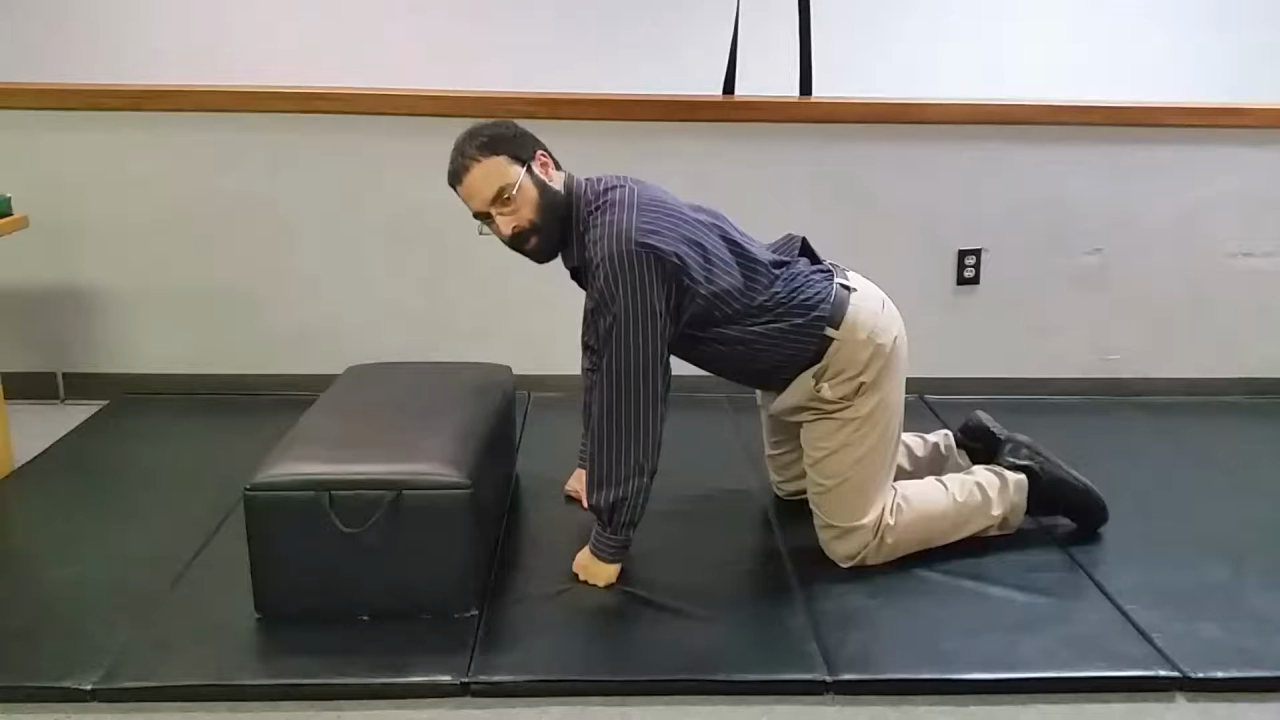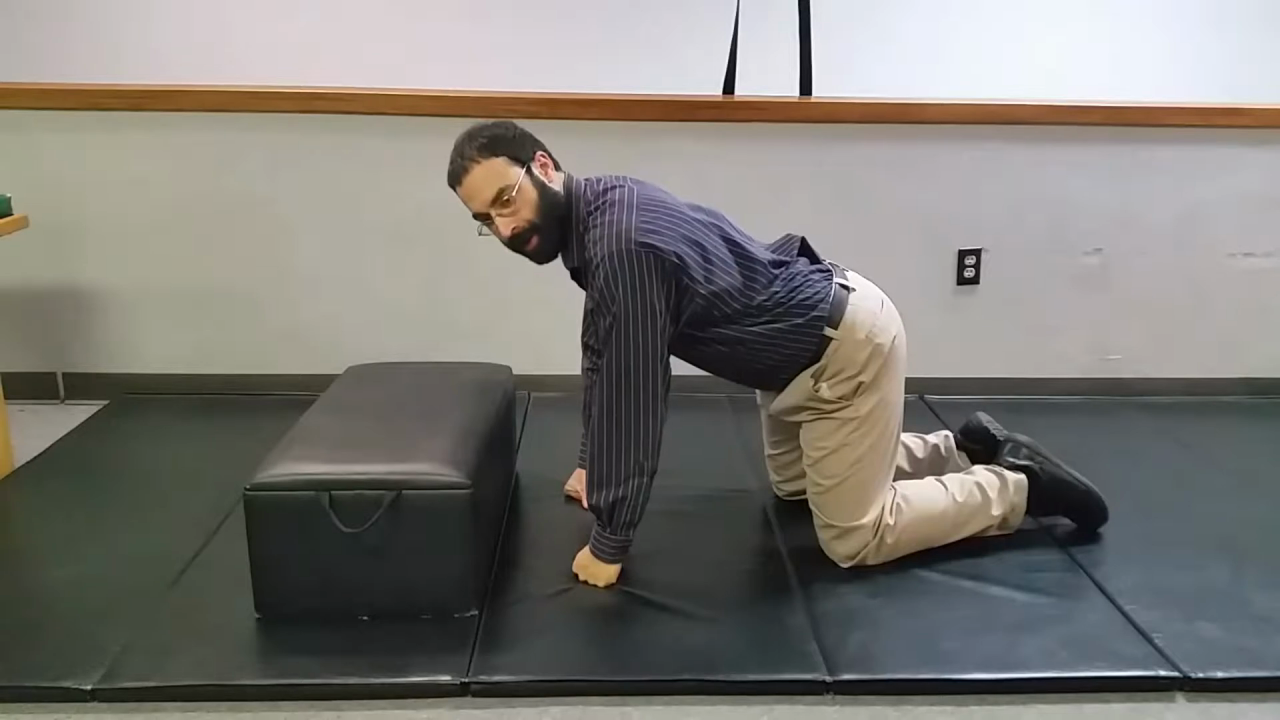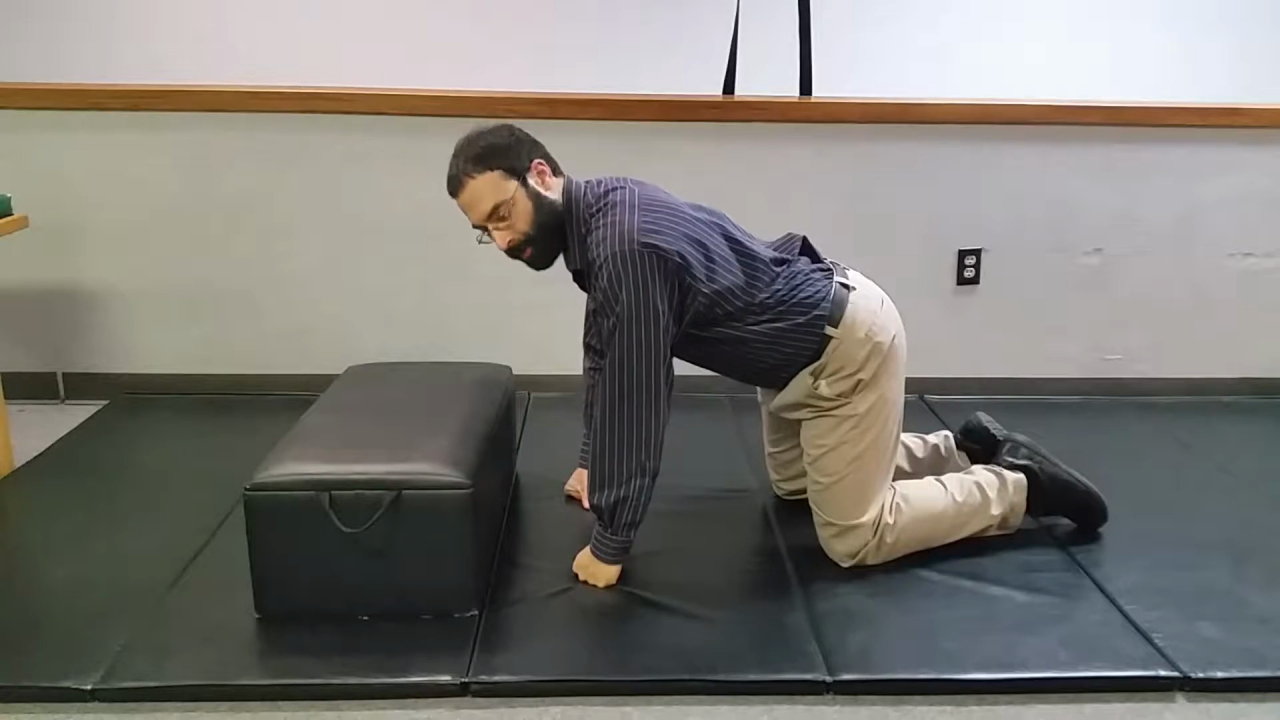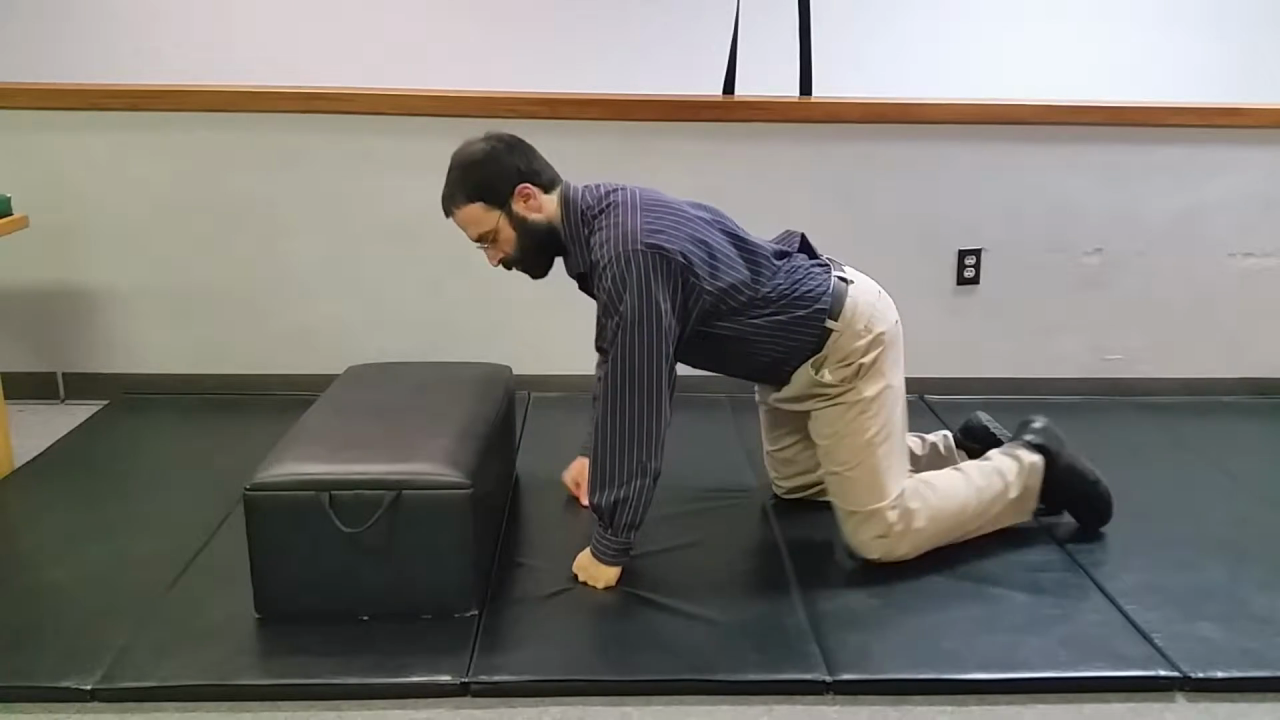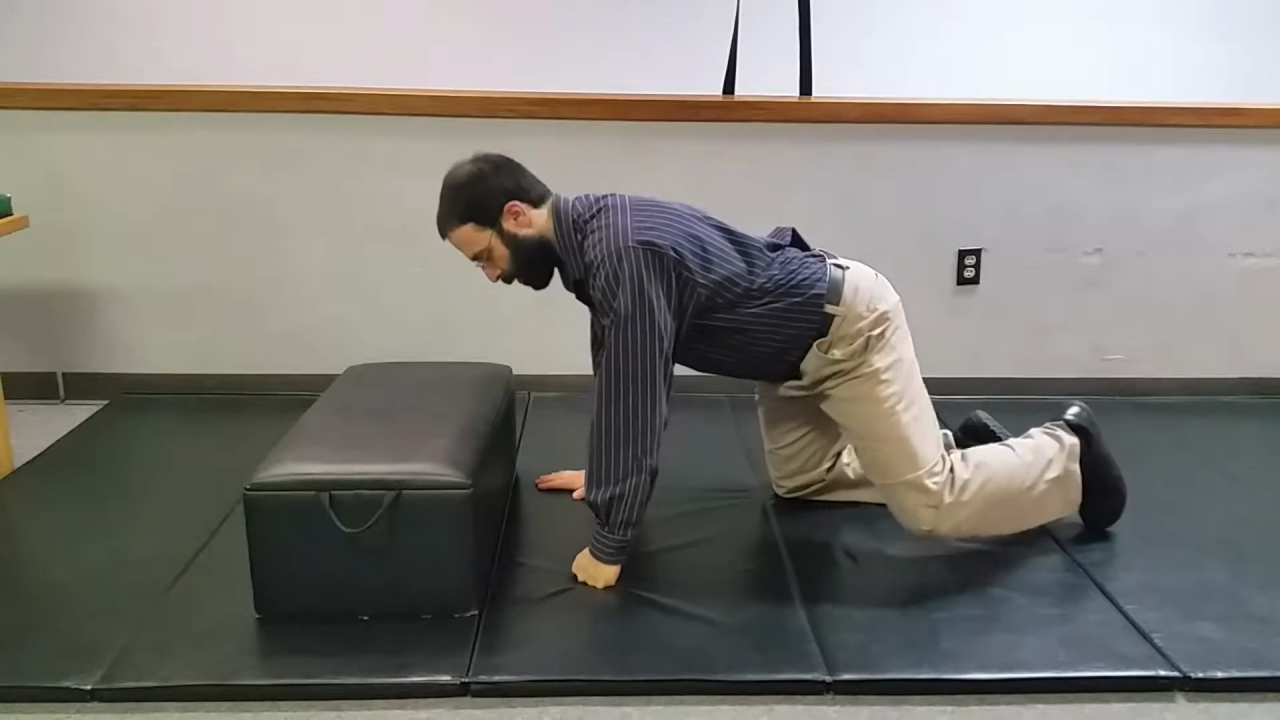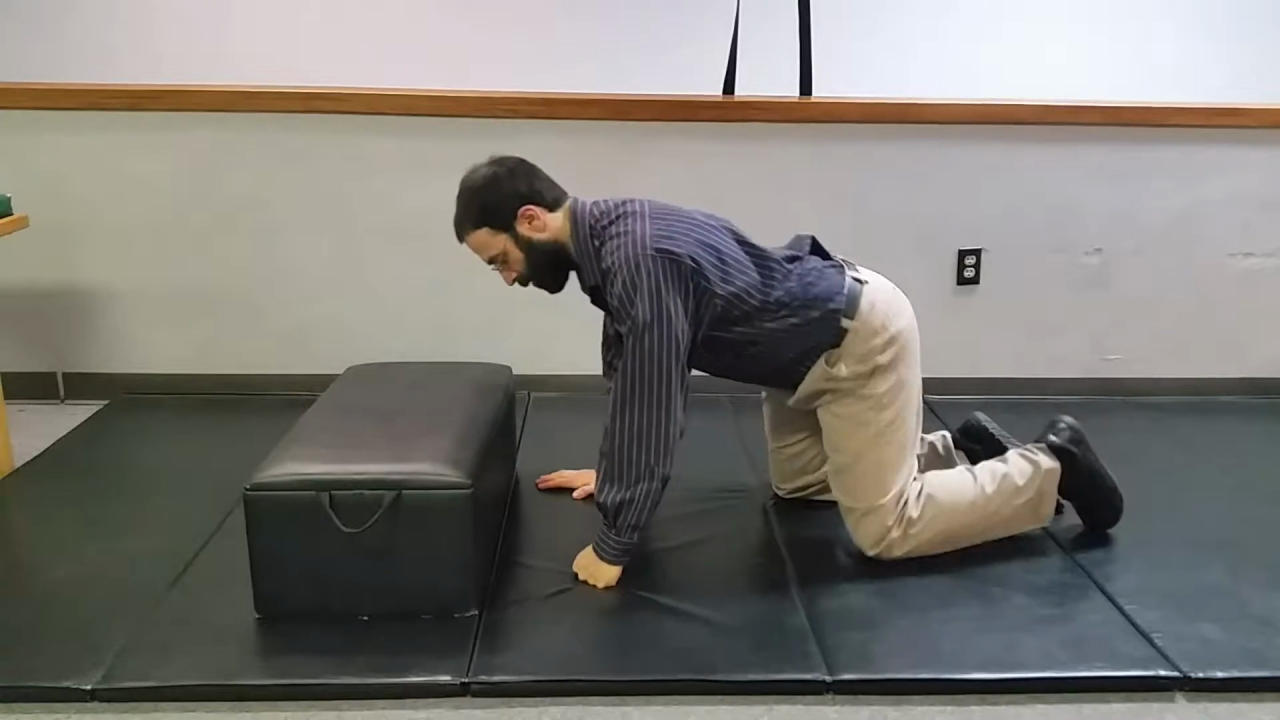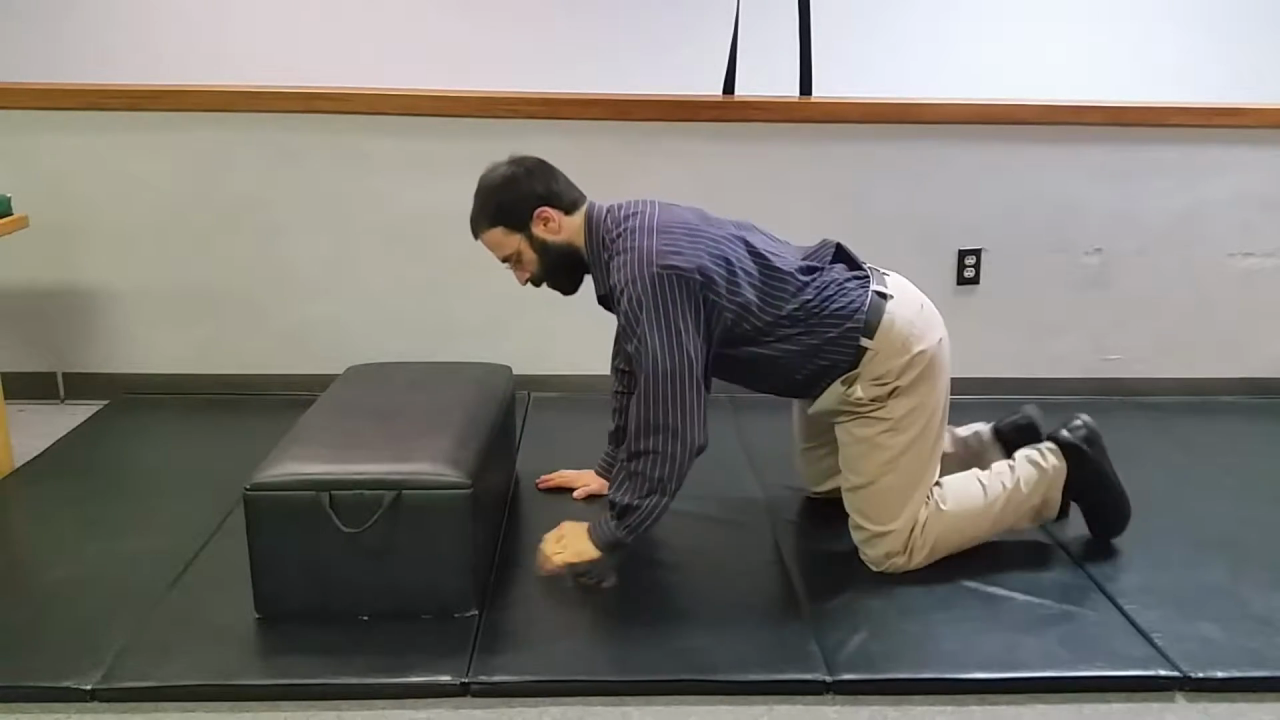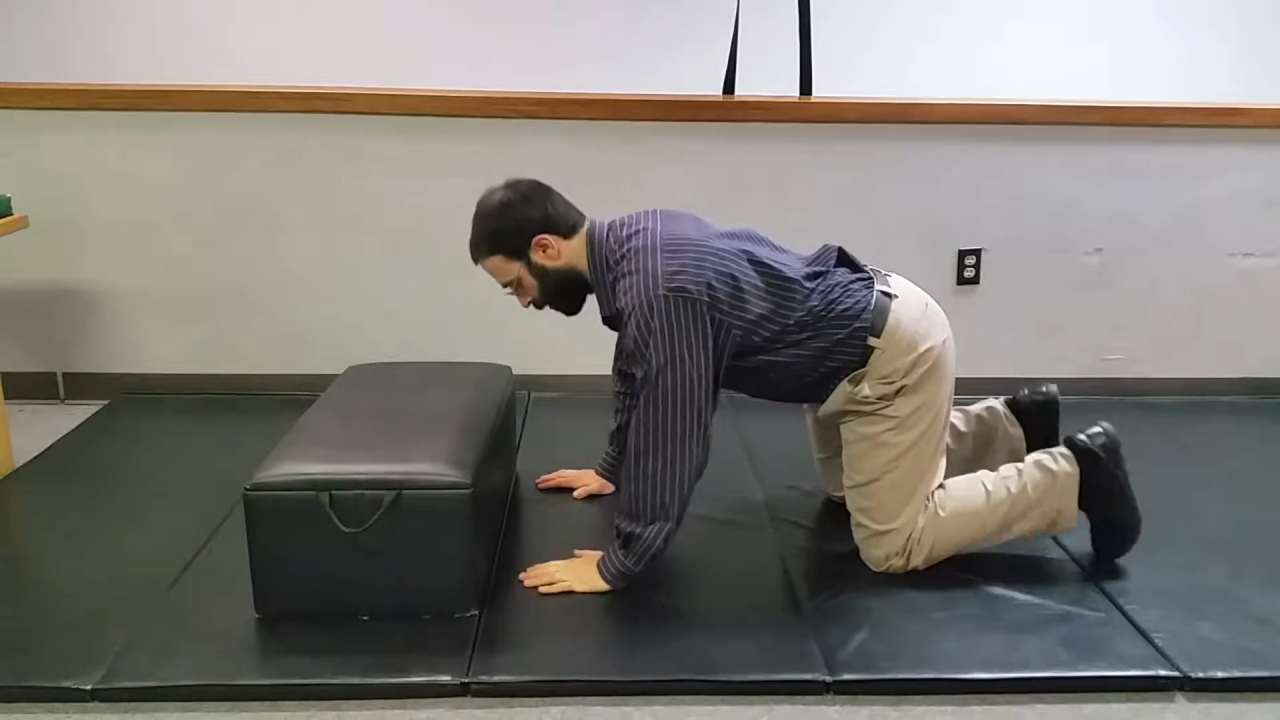
dt=0.3s
person 1, frame 1
left shoulder: (622, 244)
right shoulder: (601, 211)
left elbow: (633, 398)
right elbow: (603, 357)
left wrist: (608, 544)
right wrist: (590, 461)
left hip: (848, 345)
right hip: (810, 335)
left knee: (853, 537)
right knee: (794, 484)
left ankle: (1020, 484)
right ankle: (964, 448)
person 1, frame 2
left shoulder: (622, 243)
right shoulder: (599, 209)
left elbow: (633, 400)
right elbow: (602, 357)
left wrist: (608, 544)
right wrist: (591, 463)
left hip: (845, 345)
right hip: (812, 334)
left knee: (853, 537)
right knee: (795, 484)
left ankle: (1020, 485)
right ankle: (966, 450)
person 1, frame 3
left shoulder: (626, 246)
right shoulder: (600, 213)
left elbow: (635, 398)
right elbow: (604, 358)
left wrist: (609, 546)
right wrist: (593, 461)
left hip: (848, 344)
right hip: (811, 334)
left knee: (854, 537)
right knee: (795, 483)
left ankle: (1018, 483)
right ankle: (966, 450)
person 1, frame 4
left shoulder: (627, 249)
right shoulder: (600, 216)
left elbow: (638, 400)
right elbow: (617, 360)
left wrist: (610, 547)
right wrist: (596, 455)
left hip: (845, 338)
right hip: (806, 338)
left knee: (878, 528)
right knee: (798, 482)
left ankle: (1028, 466)
right ankle: (965, 449)
person 1, frame 5
left shoulder: (620, 250)
right shoulder: (592, 230)
left elbow: (636, 398)
right elbow: (617, 374)
left wrist: (608, 545)
right wrist: (601, 473)
left hip: (849, 324)
right hip: (801, 337)
left knee: (930, 500)
right knee: (801, 482)
left ankle: (1065, 447)
right ankle: (960, 445)
person 1, frame 6
left shoulder: (638, 256)
right shoulder: (610, 235)
left elbow: (651, 405)
right elbow: (626, 375)
left wrist: (613, 546)
right wrist: (609, 472)
left hip: (860, 337)
right hip: (813, 342)
left knee: (886, 527)
right knee: (798, 484)
left ankle: (1051, 465)
right ankle: (961, 450)
person 1, frame 7
left shoulder: (650, 270)
right shoulder: (629, 227)
left elbow: (673, 428)
right elbow: (636, 374)
left wrist: (603, 537)
right wrist: (611, 469)
left hip: (887, 349)
right hip: (865, 322)
left knee: (892, 543)
right knee: (828, 482)
left ankle: (1056, 466)
right ankle: (1001, 447)
person 1, frame 8
left shoulder: (658, 292)
right shoulder: (630, 240)
left elbow: (672, 440)
right elbow: (637, 379)
left wrist: (615, 568)
right wrist: (610, 471)
left hip: (893, 350)
right hip: (869, 320)
left knee: (894, 545)
right knee: (851, 485)
left ankle: (1071, 472)
right ankle: (1017, 423)
